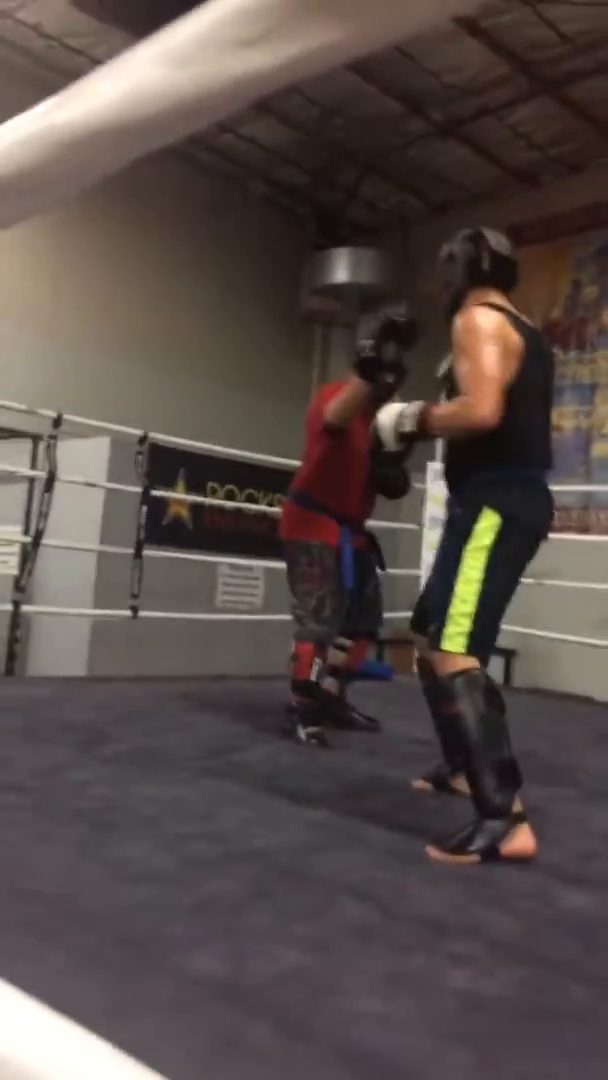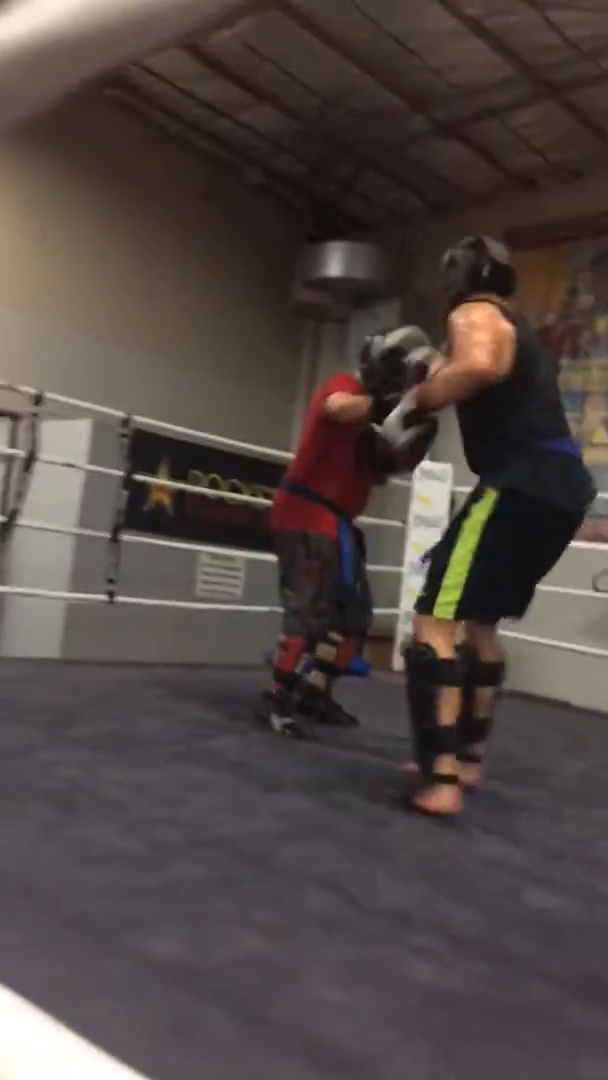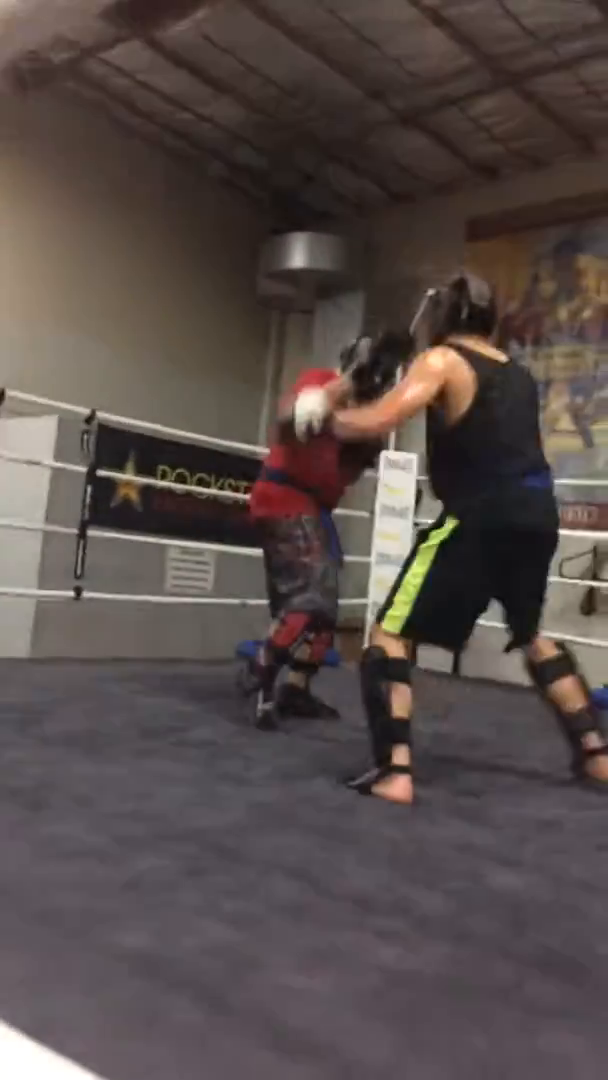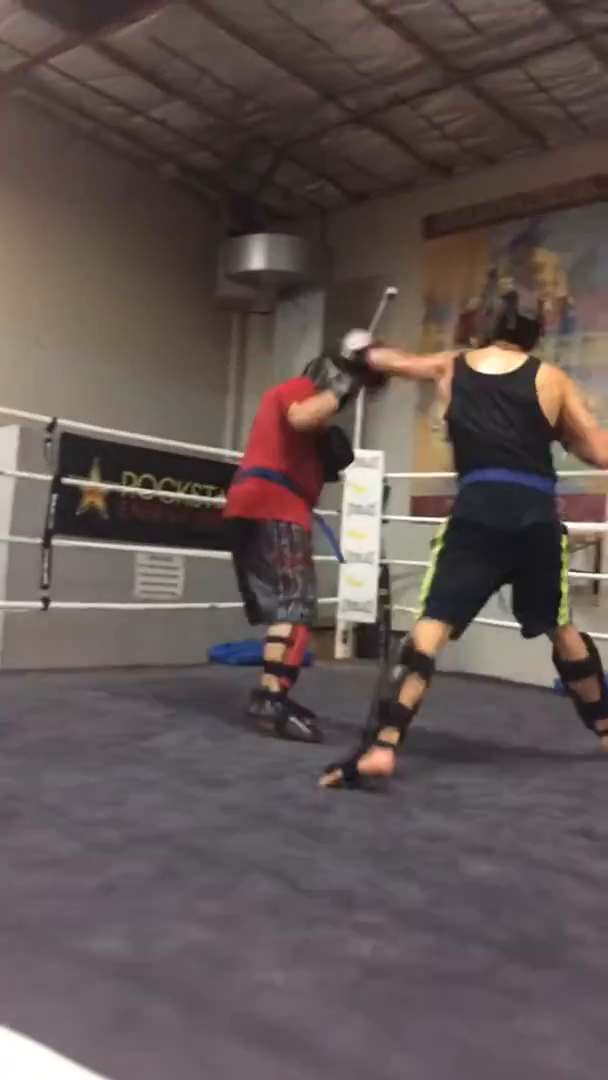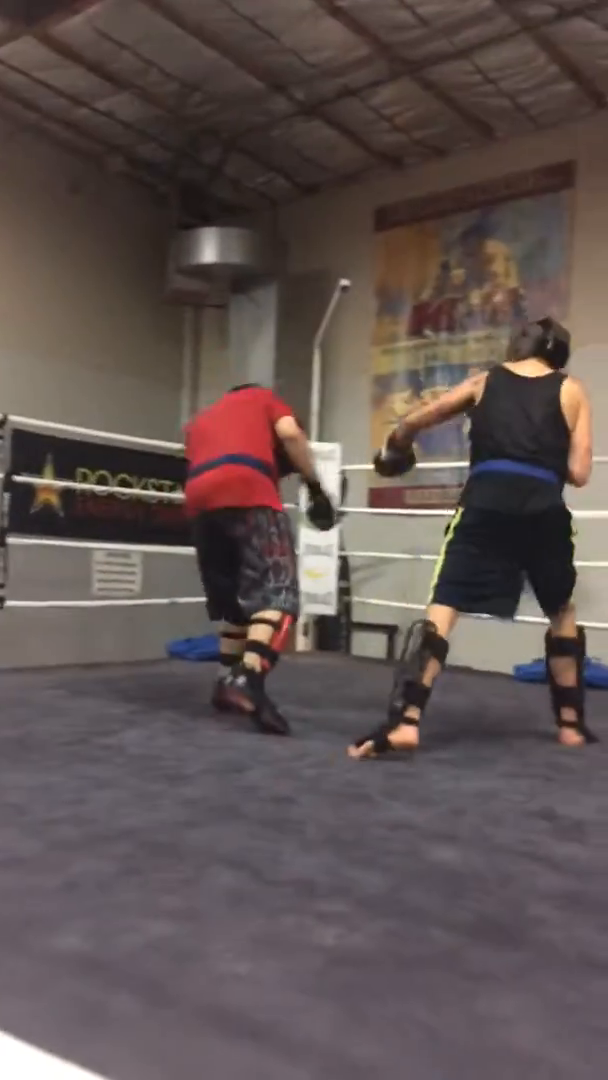
dt=0.2s
person 1, frame 1
left shoulder: (477, 320)
right shoulder: (525, 332)
left elbow: (481, 412)
left wrist: (416, 419)
left hip: (495, 504)
right hip: (515, 501)
left knee: (450, 655)
right knee: (432, 630)
left ankle: (505, 821)
right ankle: (462, 768)
person 1, frame 2
left shoulder: (472, 317)
right shoulder: (531, 333)
left elbow: (475, 362)
left wrist: (416, 399)
left hip: (522, 485)
right hip: (565, 488)
left knee: (435, 623)
right knee: (479, 620)
left ankle: (438, 776)
right ankle: (464, 754)
person 1, frame 3
left shoulder: (441, 364)
right shoulder: (515, 370)
left elbow: (374, 423)
left wrist: (322, 419)
left hip: (479, 520)
right hip: (535, 518)
left knee: (390, 638)
right knee: (533, 638)
left ankle: (393, 771)
person 1, frame 4
left shoulder: (453, 368)
right shoulder: (553, 380)
left elbow: (386, 362)
left wrist: (364, 350)
left hip: (476, 512)
right hip: (537, 516)
left knee: (431, 629)
right knee: (559, 628)
left ankle: (378, 747)
person 1, frame 5
left shoulder: (485, 380)
right shoulder: (571, 392)
left elbow: (420, 417)
right elbow: (578, 473)
left wrist: (396, 446)
left hip: (487, 501)
right hip: (544, 508)
left knee: (441, 610)
right knee: (562, 615)
left ankle: (403, 722)
right ankle: (569, 724)
person 2, frame 1
left shoulder: (376, 411)
right shoulder: (336, 398)
right elbow: (335, 416)
left wrist: (390, 472)
right wrist: (369, 366)
left hip: (350, 528)
right hip: (314, 526)
left knee: (363, 617)
right knee: (318, 620)
left ankle: (329, 697)
right ankle: (301, 710)
person 2, frame 2
left shoulder: (373, 407)
right shoulder: (343, 387)
left elbow: (394, 463)
right elbow: (338, 408)
left wrist: (415, 442)
right wrist: (384, 396)
left hip: (337, 521)
right hip: (307, 514)
left knee: (351, 612)
right knee: (306, 613)
left ankle: (314, 694)
right ankle: (276, 701)
person 2, frame 3
left shoulder: (340, 404)
right shoulder: (319, 380)
left elbow: (338, 469)
right elbow: (303, 410)
left wrist: (359, 458)
right wrist: (354, 377)
left hip: (305, 507)
right hip: (288, 501)
left knee: (316, 600)
right knee: (311, 593)
left ankle: (295, 691)
right ankle: (261, 674)
person 2, frame 4
left shoulder: (284, 400)
right shoulder: (298, 389)
left elbow: (303, 461)
right elbow: (302, 420)
left wrist: (332, 461)
right wrist: (344, 388)
left hip: (247, 505)
right hip: (273, 504)
left knee: (274, 603)
right knee: (295, 601)
left ankle: (271, 690)
right ankle: (273, 703)
person 2, frame 5
left shoulder: (198, 421)
right shoulder: (262, 397)
right elbow: (290, 432)
right wrist: (315, 486)
left hip: (201, 500)
right hip: (248, 494)
left knee: (234, 600)
right knee: (275, 594)
left ankle: (231, 681)
right ankle: (248, 682)
